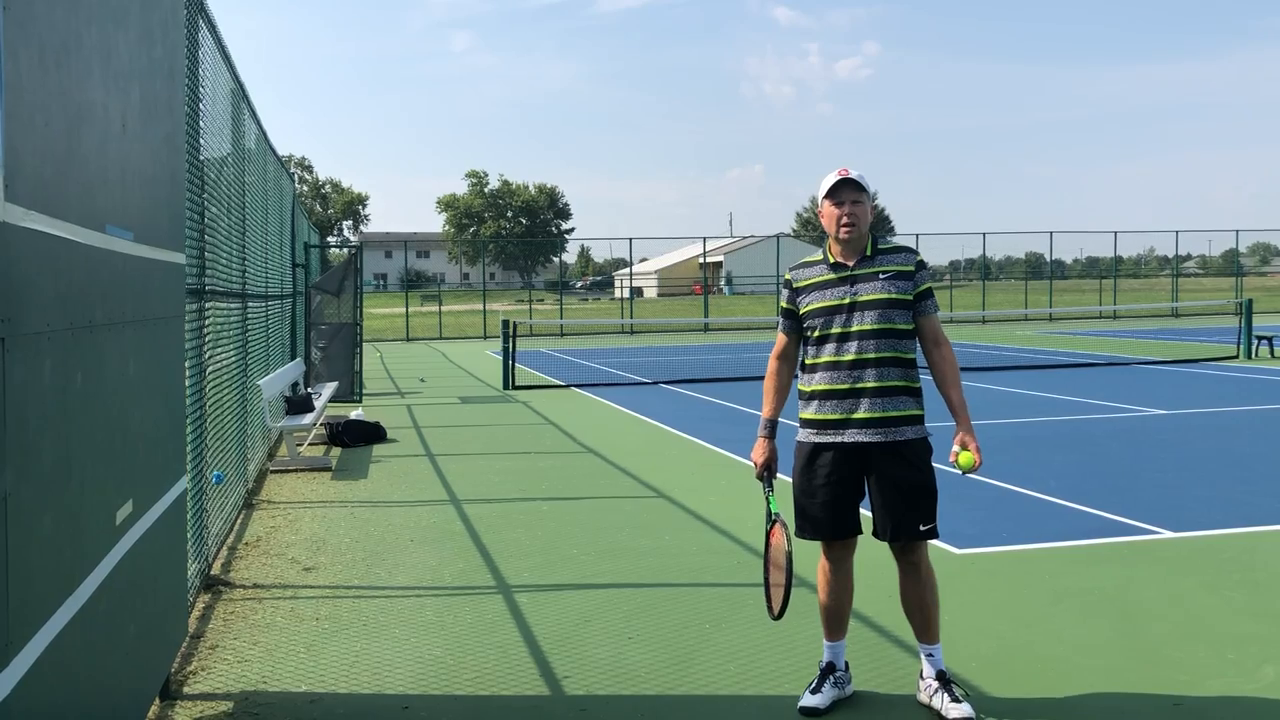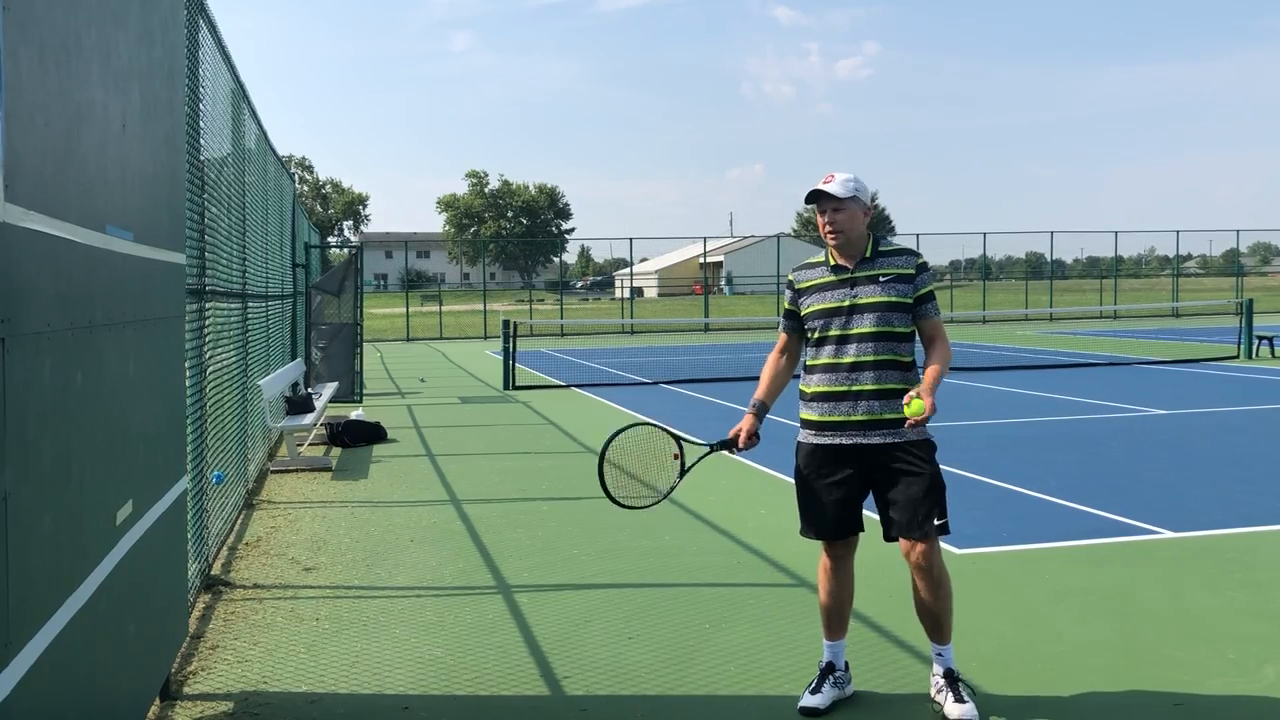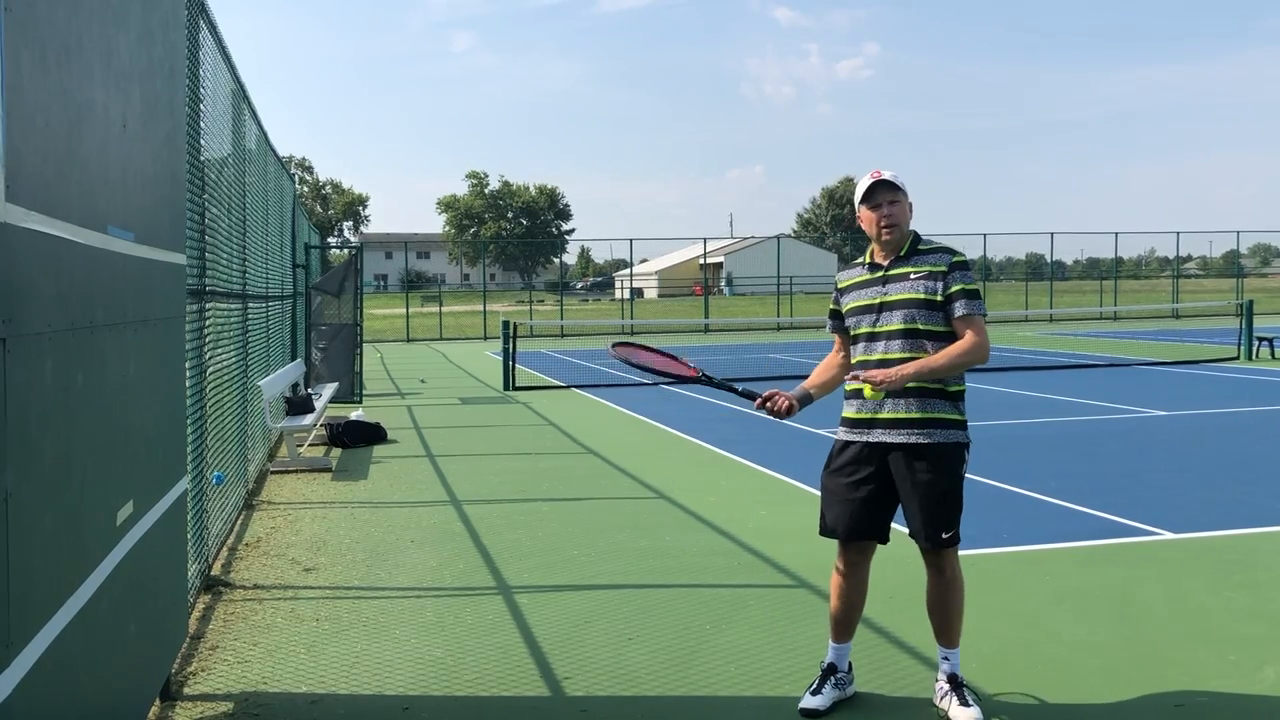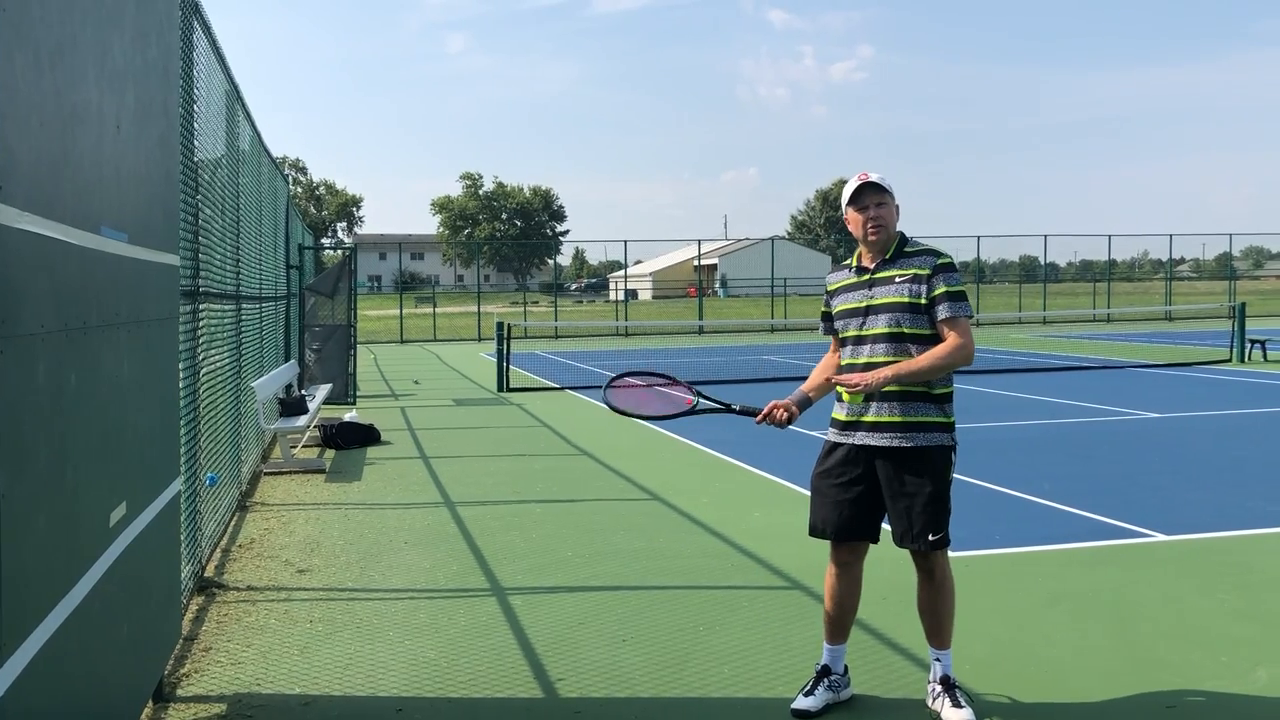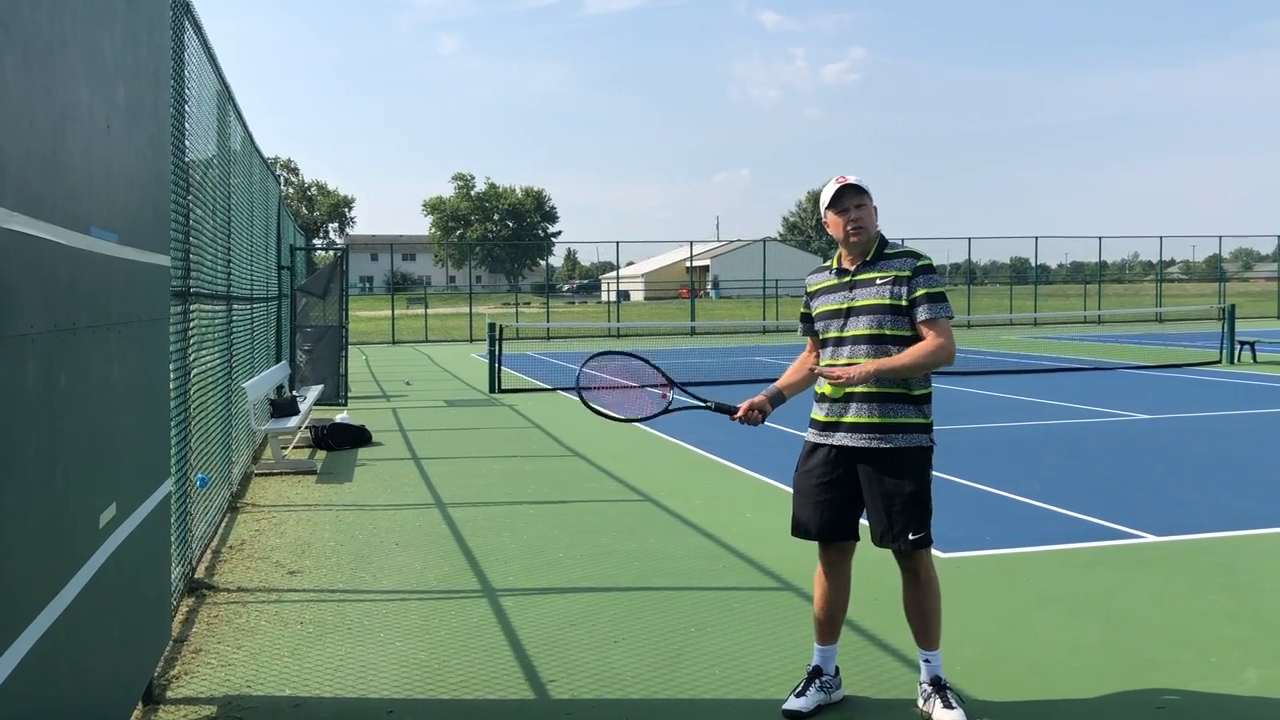
dt=0.5s
person 1, frame 1
left shoulder: (907, 264)
right shoulder: (799, 277)
left elbow: (936, 345)
right elbow: (782, 358)
left wrist: (962, 422)
right wrist: (765, 432)
left hip: (899, 437)
right hip: (823, 439)
left knee: (912, 553)
right knee: (834, 550)
left ankle: (933, 674)
right ankle: (834, 668)
person 1, frame 2
left shoulder: (908, 266)
right shoulder: (802, 279)
left elbow: (937, 341)
right elbow: (784, 353)
left wrist: (928, 387)
right wrist: (755, 412)
left hip: (900, 438)
right hip: (825, 442)
left knee: (923, 551)
right knee: (835, 549)
left ankle: (944, 672)
right ankle: (834, 668)
person 1, frame 3
left shoulder: (947, 265)
right shoulder: (847, 279)
left elbow: (977, 346)
left wrist: (905, 372)
right wrist: (798, 396)
left hip: (932, 438)
right hip: (859, 438)
left knee: (940, 555)
right knee: (851, 550)
right ankle: (837, 669)
person 1, frame 4
left shoulder: (933, 266)
right shoulder: (837, 281)
left elbow: (961, 348)
left wrist: (885, 374)
right wrist: (798, 400)
left hip: (919, 441)
right hip: (849, 440)
left knee: (930, 557)
right knee: (844, 551)
right ankle: (832, 671)
person 1, frame 5
left shoulder: (913, 267)
right shoulder: (817, 281)
left elbow: (942, 347)
left wrist: (867, 370)
right wrist: (771, 396)
left hip: (898, 441)
right hip: (829, 440)
left knee: (913, 555)
right knee: (832, 551)
right ankle: (824, 673)
